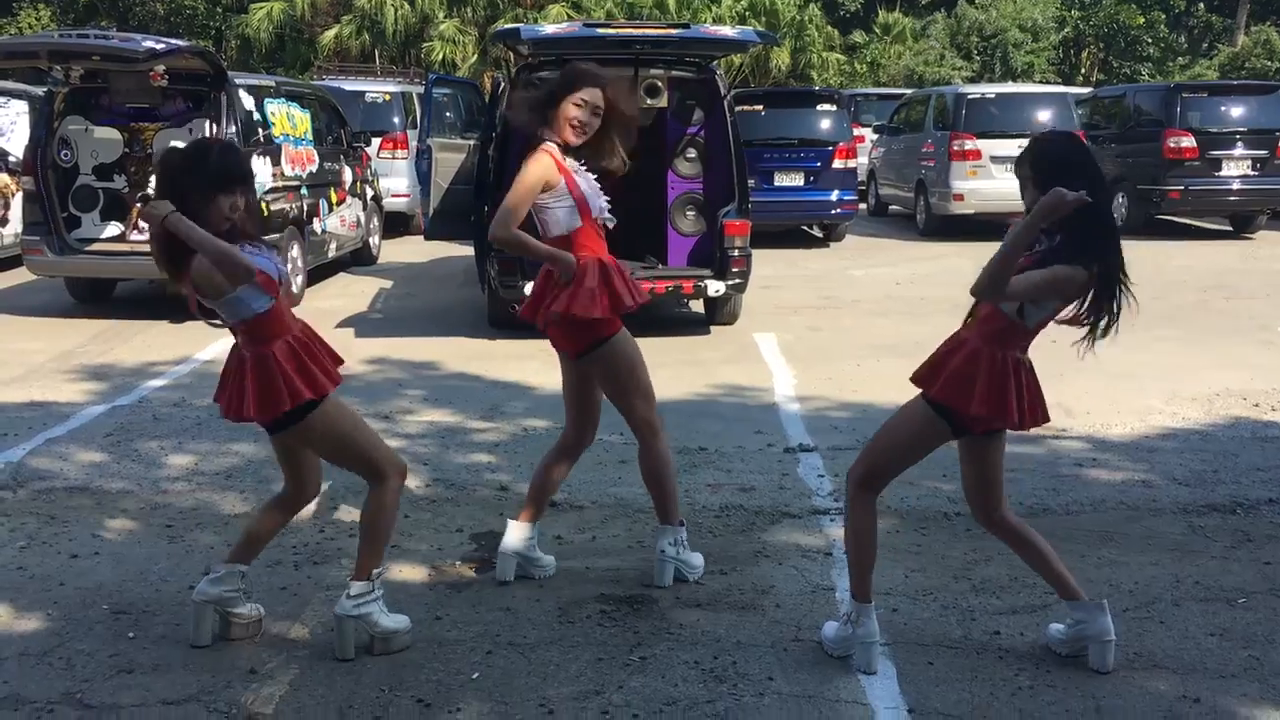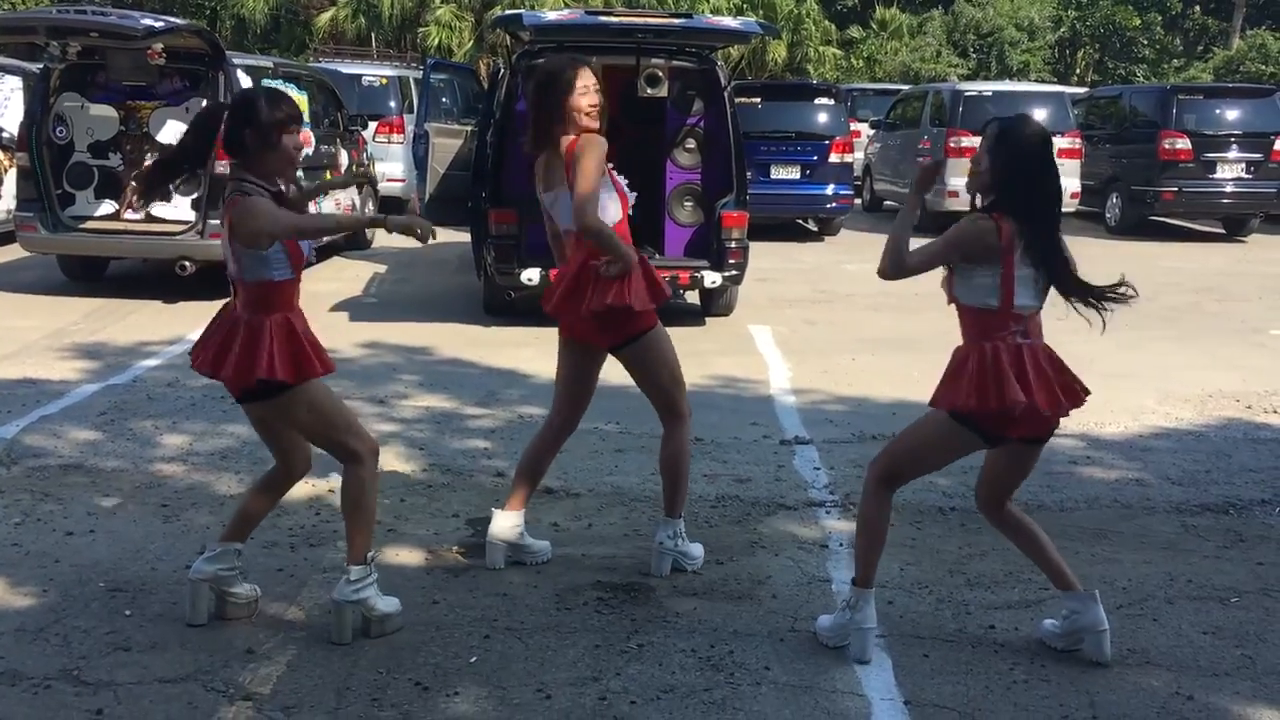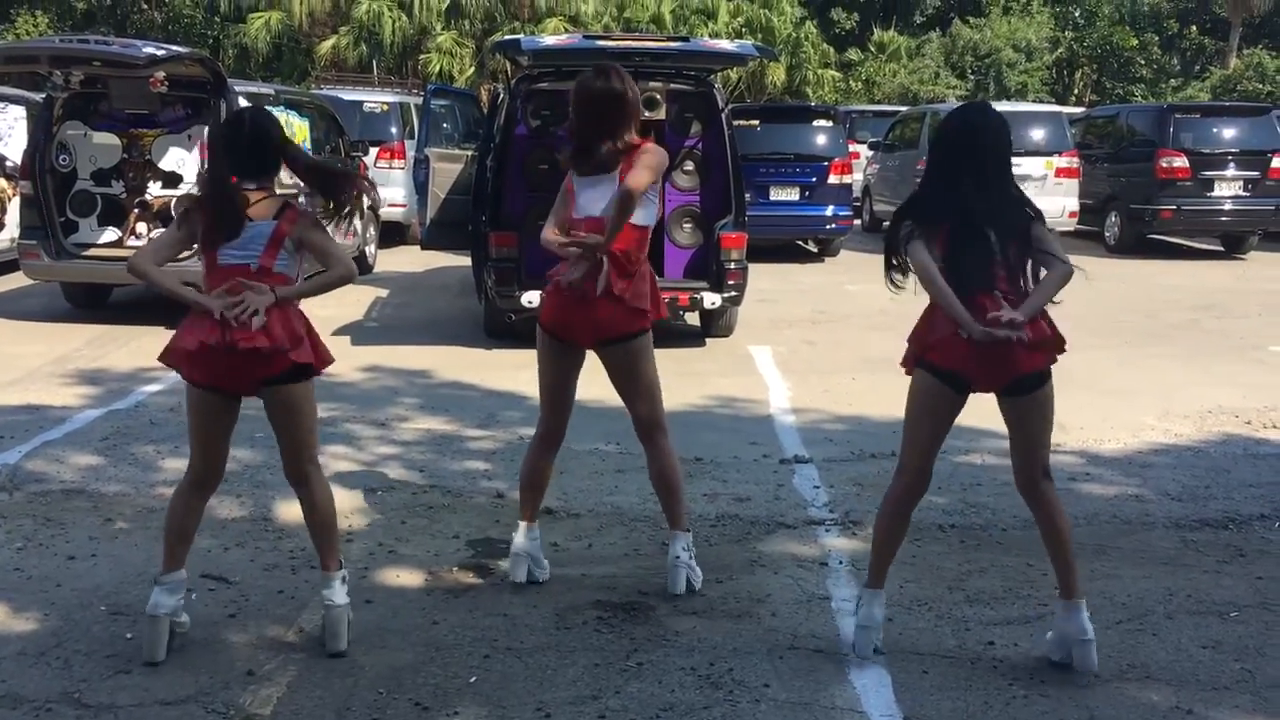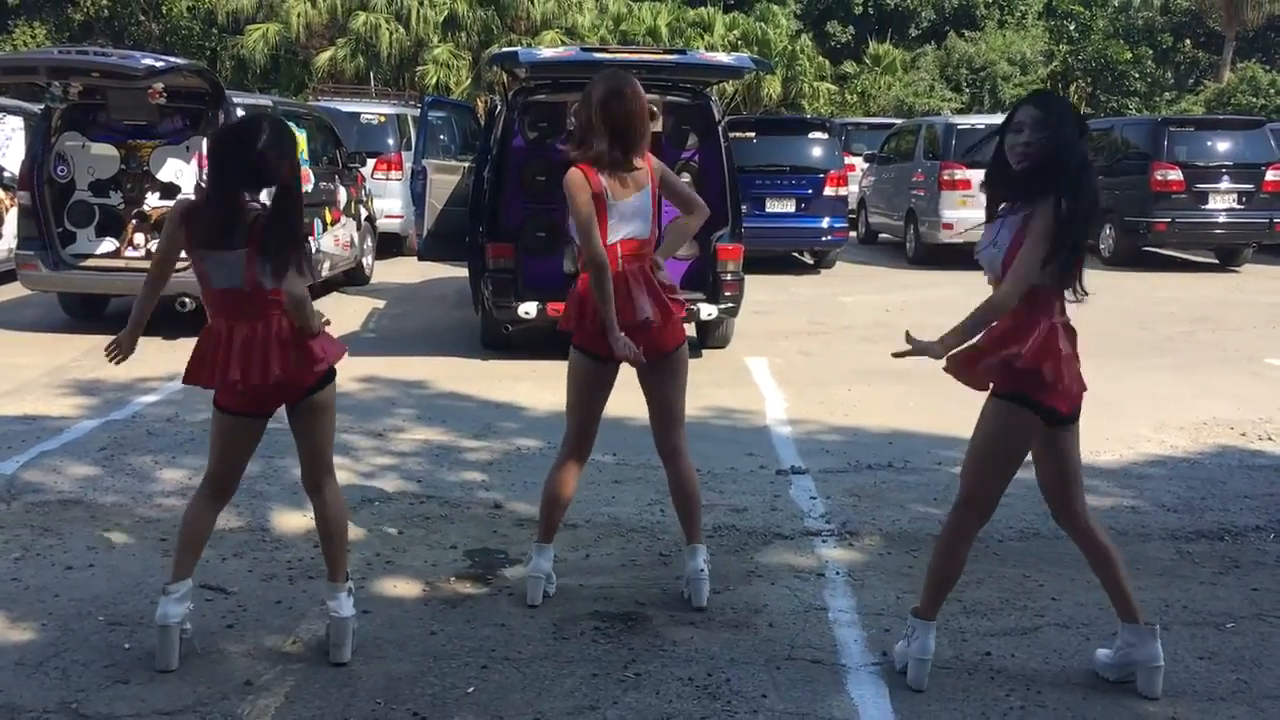
dt=1s
person 1, frame 1
left shoulder: (1069, 266)
right shoulder: (1057, 246)
left elbow: (992, 290)
left wrist: (1037, 225)
left hip: (975, 380)
right hip: (988, 381)
left knee: (862, 482)
right knee: (993, 513)
left ankle: (858, 624)
right ankle: (1087, 617)
person 1, frame 2
left shoulder: (981, 229)
right shoulder: (1038, 231)
left elbow: (893, 266)
right elbow: (1097, 294)
left wrist: (914, 198)
left hip: (991, 384)
right hip: (1038, 388)
left knee: (881, 475)
right knee: (994, 502)
left ankle: (858, 612)
right ankle: (1082, 610)
person 1, frame 3
left shoulder: (924, 214)
right shoulder: (1016, 210)
left elbow: (925, 270)
right elbow: (1061, 268)
left wrist: (972, 328)
right wrist: (1019, 317)
left hip: (953, 345)
right hip: (1020, 346)
left knee: (908, 481)
right knee: (1037, 484)
left ankle: (870, 605)
right ankle: (1073, 615)
person 1, frame 4
left shoulder: (1048, 206)
right shoulder: (1014, 203)
left elbow: (1015, 289)
left wrist: (945, 343)
left hip: (1031, 368)
right hip: (1036, 369)
left knee: (968, 510)
right knee: (1072, 514)
left ankle: (919, 636)
right ankle: (1138, 640)
person 2, frame 1
left shoulder: (219, 239)
right shoulder: (203, 263)
right elbow: (250, 269)
right wrist: (182, 227)
left hip: (284, 371)
right hip: (283, 377)
left knee: (299, 490)
right knee: (388, 469)
left ankle: (220, 588)
right ankle: (361, 601)
person 2, frame 2
left shoulder: (250, 191)
right shoulder: (255, 207)
left elbow: (292, 224)
right elbow: (303, 227)
right wrist: (384, 219)
left hip: (253, 342)
right hip: (266, 350)
left knee: (292, 463)
right knee: (360, 451)
left ankle: (218, 565)
right ankle: (357, 584)
person 2, frame 3
left shoulder: (202, 211)
right shoulder: (293, 215)
left elbow: (140, 263)
right elbow: (343, 269)
left wrist: (196, 300)
right wrist: (277, 297)
left hip: (211, 345)
right hip: (280, 345)
left knee: (200, 478)
right knee: (304, 473)
left ankle: (168, 592)
right ankle: (334, 587)
person 2, frame 4
left shoulder: (193, 217)
right shoulder: (283, 222)
left elbow: (153, 283)
right elbow: (293, 298)
left wrist: (130, 333)
right wrist: (310, 332)
left hip: (238, 364)
right hip: (297, 357)
left knee: (216, 488)
right knee: (323, 484)
left ankle: (175, 599)
right ankle: (340, 599)
person 3, frame 1
left shoulder: (569, 163)
right shoulder: (543, 160)
right elbow: (500, 230)
right wrist: (558, 260)
left hip: (583, 305)
right hip: (582, 304)
left knee: (577, 434)
right knee: (649, 426)
left ankle: (519, 540)
right ankle: (672, 545)
person 3, frame 2
left shoulder: (546, 157)
right shoulder: (589, 146)
right elbow: (588, 215)
right wrist: (623, 254)
left hip: (575, 298)
right hip: (618, 296)
left knee: (561, 420)
right knee: (677, 417)
left ankle: (507, 526)
right ankle: (672, 537)
person 3, frame 3
left shoulder: (575, 165)
right shoulder: (648, 155)
left elbow: (550, 238)
right elbow: (636, 188)
left wrist: (581, 248)
right wrist: (605, 243)
left hip: (562, 303)
right hip: (618, 305)
left knee: (549, 430)
right knee: (653, 432)
left ankle: (525, 541)
right ankle: (680, 549)
person 3, frame 4
left shoulder: (580, 177)
right shoulder: (649, 166)
left elbow: (594, 256)
right elbow: (698, 211)
left wrist: (611, 329)
right wrist: (662, 251)
left hip: (599, 312)
right hip: (656, 308)
left knee: (575, 447)
right knee: (673, 447)
left ankle: (540, 562)
right ankle: (697, 562)
